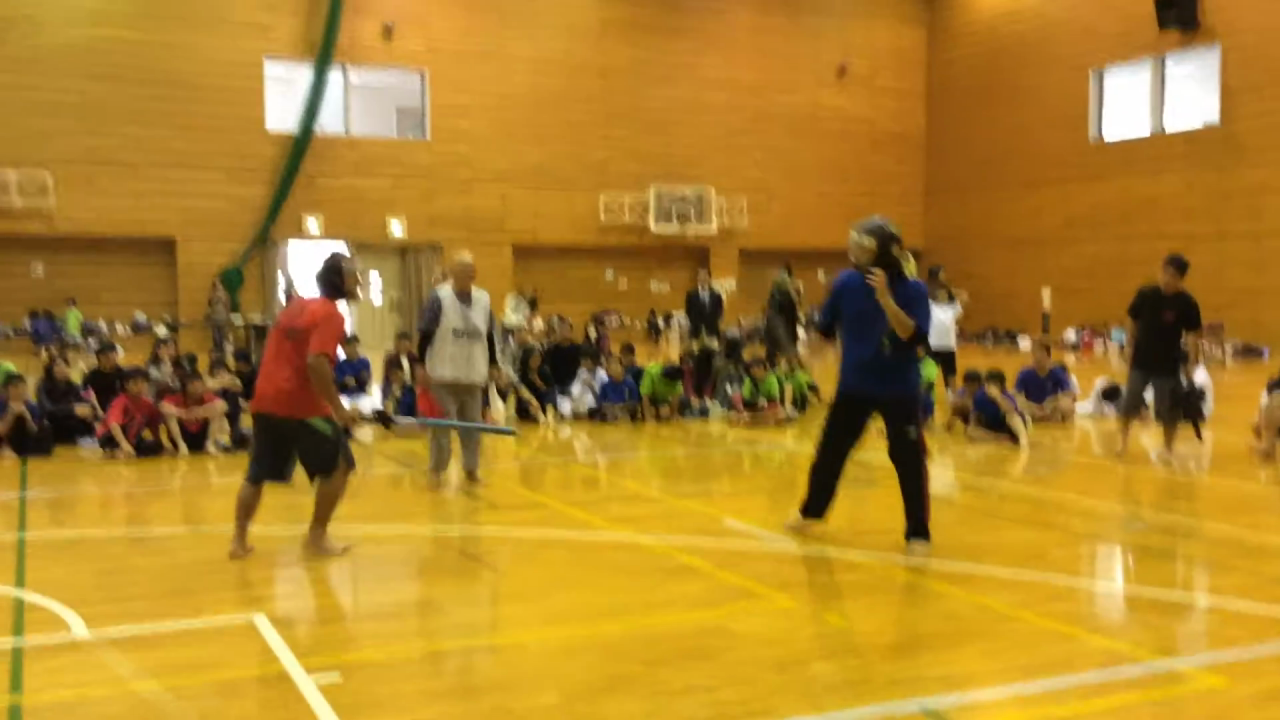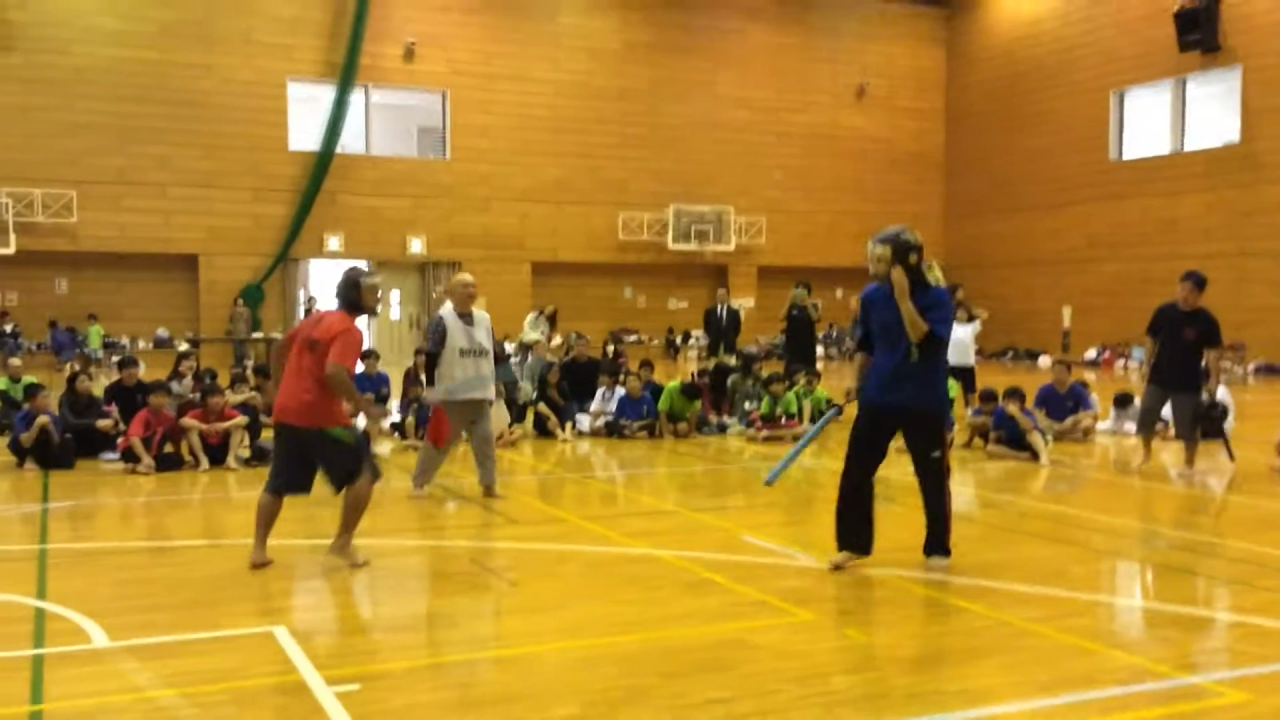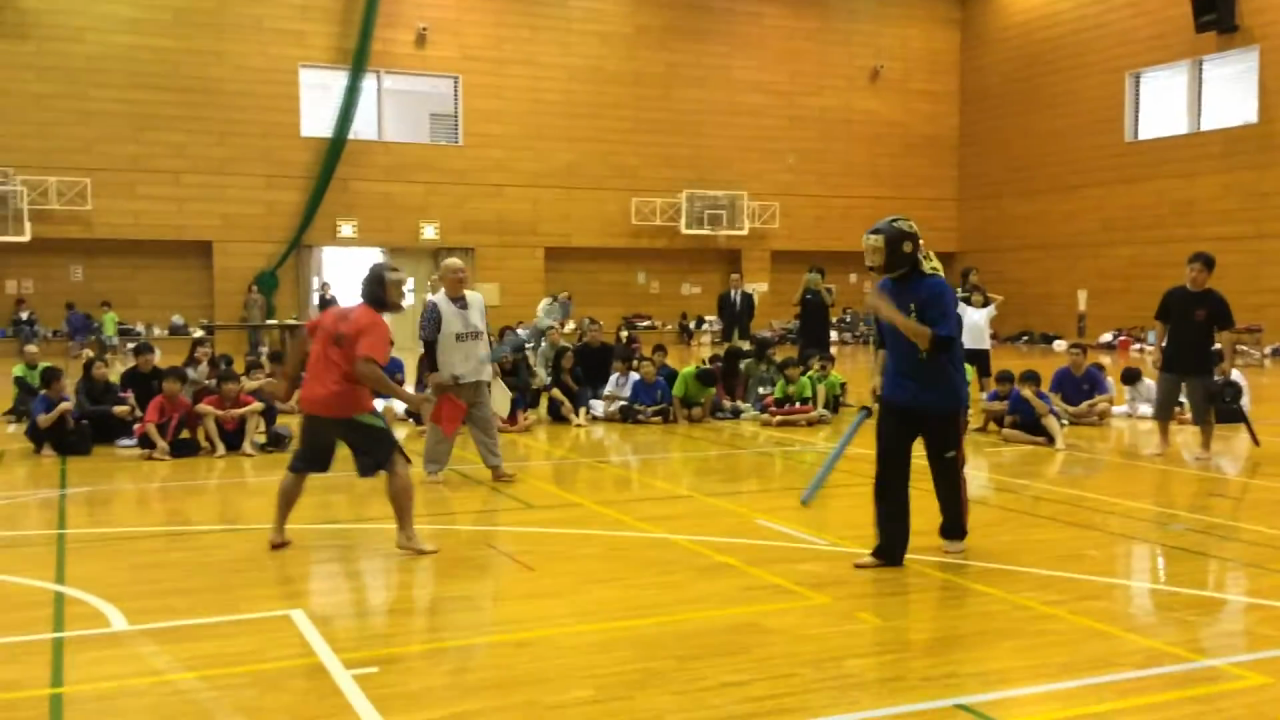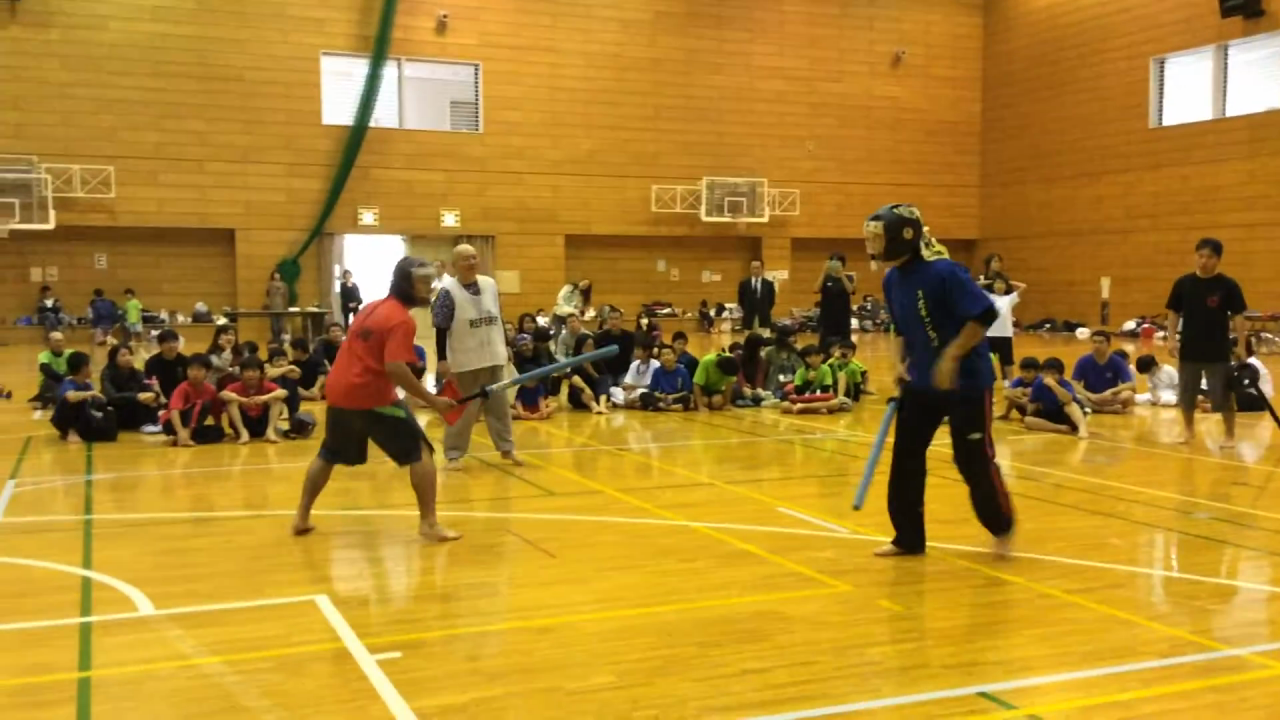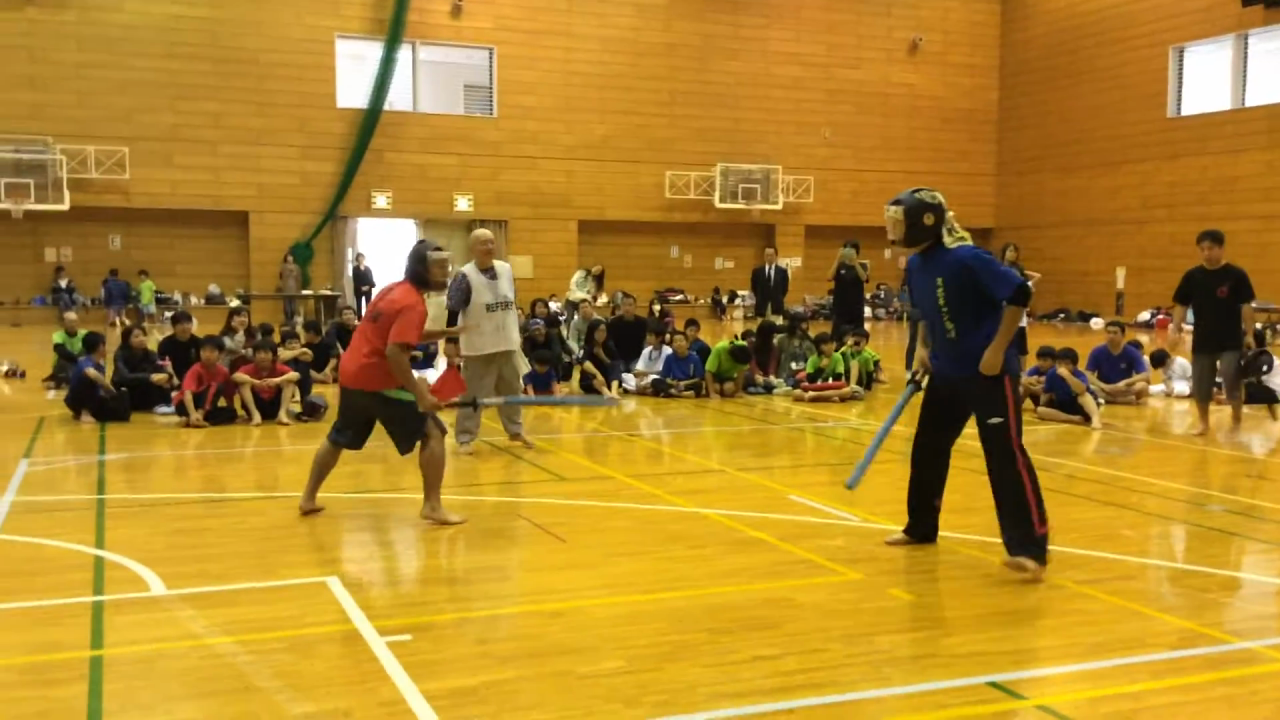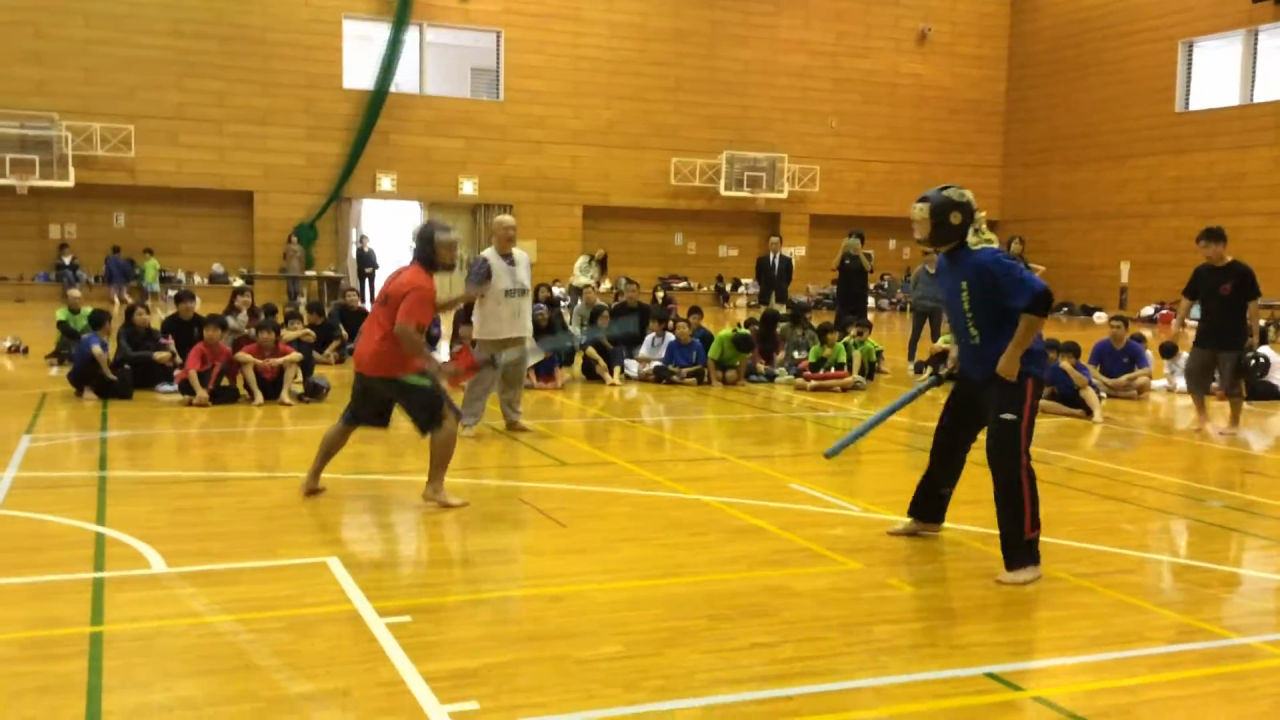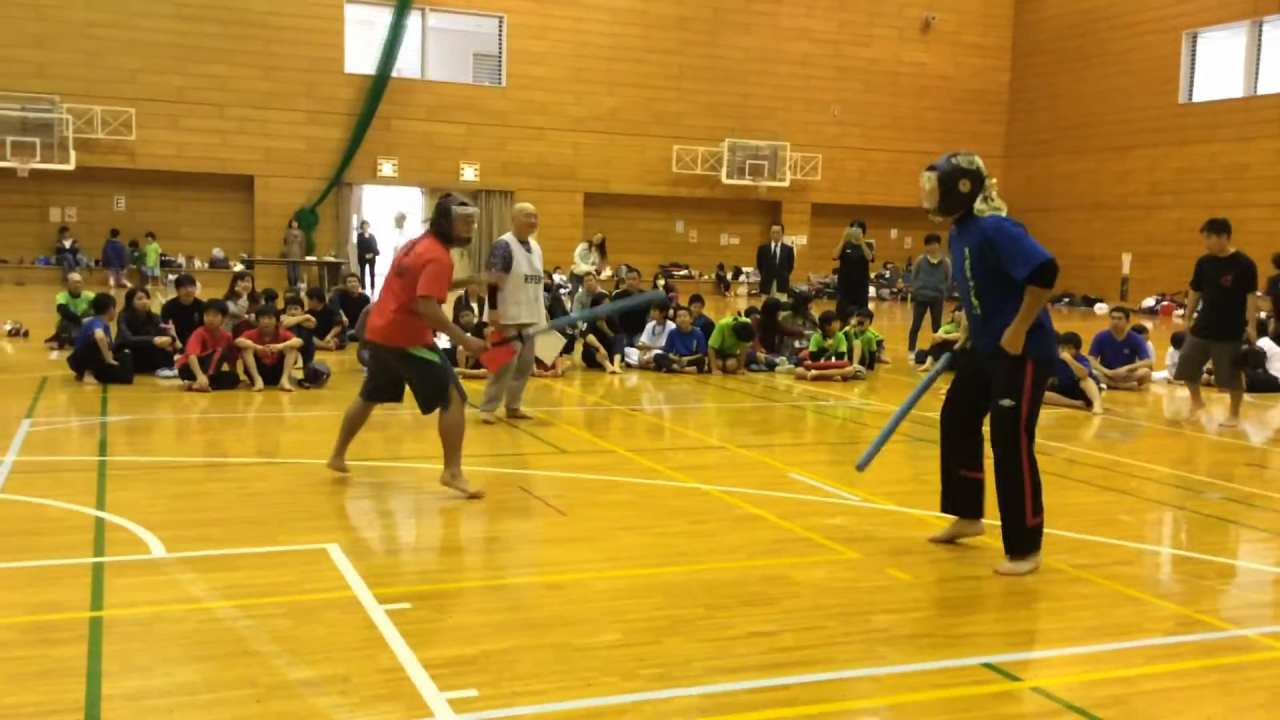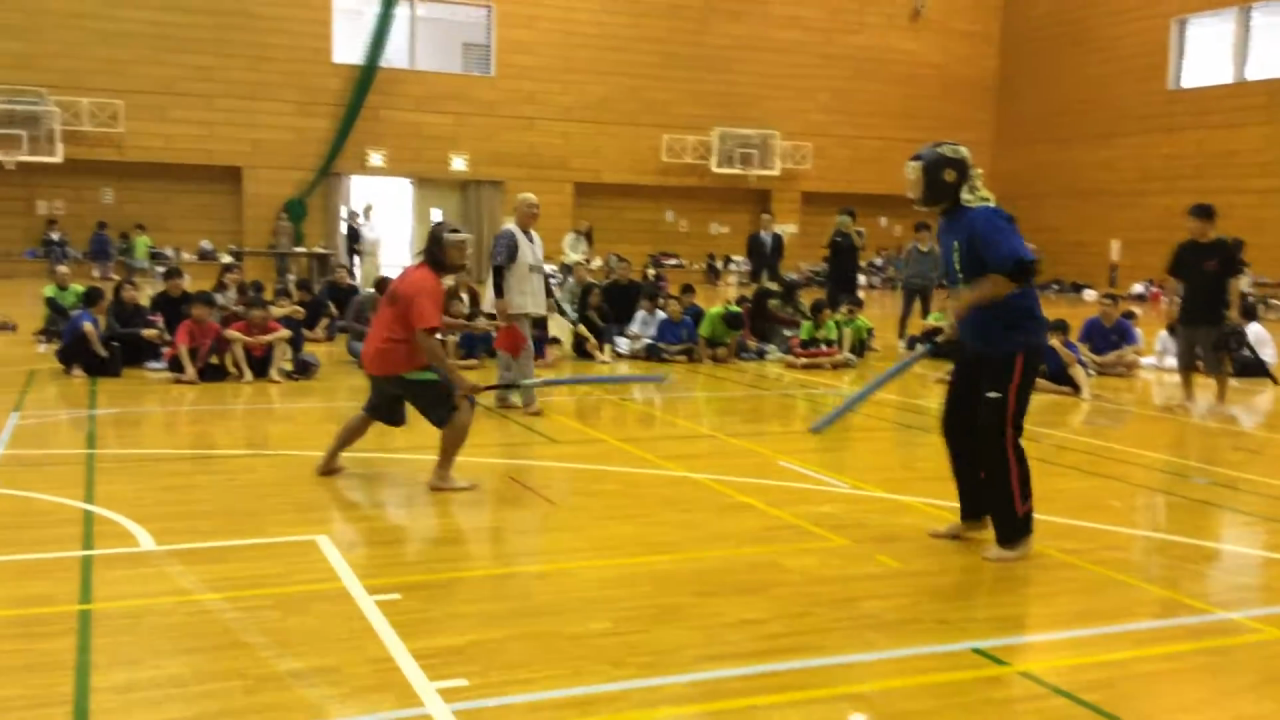
dt=0.2s
person 1, frame 1
left shoulder: (912, 290)
right shoulder: (845, 283)
left elbow: (914, 337)
right elbow: (826, 325)
left wrist: (885, 298)
left hip: (899, 388)
right hip: (854, 385)
left knee: (910, 459)
right knee: (831, 448)
left ankle: (917, 533)
right ankle: (812, 510)
person 1, frame 2
left shoulder: (936, 297)
right shoulder: (872, 295)
left elbow: (929, 343)
left wrist: (904, 299)
right wrist: (856, 379)
left hip: (926, 402)
right hip: (878, 398)
left knee: (933, 477)
right knee: (856, 469)
left ankle: (937, 549)
right ankle: (853, 545)
person 1, frame 3
left shoulder: (935, 288)
right shoulder: (882, 288)
left elbow: (938, 342)
left wrist: (893, 315)
right wrist: (878, 376)
left hip: (942, 396)
right hip: (897, 396)
left knee: (947, 469)
right knee: (889, 470)
left ankle: (954, 532)
right ankle: (889, 549)
person 1, frame 4
left shoulder: (943, 272)
right shoulder: (892, 279)
left elbow: (983, 315)
left wrist: (951, 356)
right wrist: (901, 362)
left hip: (966, 380)
right hip: (919, 382)
left knee: (975, 460)
right knee: (905, 458)
left ankle: (1000, 524)
right ankle: (908, 538)
person 1, frame 5
left shoulder: (967, 259)
right shoulder: (915, 266)
left elbow: (1019, 294)
left wrist: (996, 347)
right wrist: (924, 349)
left hip: (990, 370)
right hip: (949, 370)
left knee: (1003, 451)
right knee: (927, 447)
left ankle: (1030, 551)
right ankle: (920, 527)
person 1, frame 6
left shoulder: (988, 261)
right shoulder: (945, 264)
left elbow: (1040, 300)
left wrist: (1014, 354)
right wrist: (957, 350)
left hip: (1014, 372)
right hip: (974, 371)
left knee: (1008, 453)
right knee: (947, 441)
left ankle: (1024, 558)
right ankle: (926, 517)
person 1, frame 7
left shoulder: (995, 229)
right shoulder: (959, 232)
left elbow: (1044, 272)
left wrist: (1019, 329)
right wrist: (971, 327)
left hip: (1024, 350)
right hip: (986, 346)
left knee: (1010, 440)
right knee: (956, 421)
left ankle: (1026, 547)
right ankle: (967, 515)
person 1, frame 8
left shoulder: (985, 220)
right shoulder: (949, 221)
left elbow: (1019, 270)
left wrist: (967, 300)
right wrist: (959, 311)
left hip: (1015, 342)
right hip: (976, 341)
left knee: (996, 434)
right knee: (959, 424)
left ankle: (1016, 534)
right ankle: (975, 514)
person 2, frame 1
left shoulder: (296, 306)
right shoulder: (331, 316)
left elbow: (277, 348)
right elbow: (316, 362)
right wrist: (338, 406)
left hip: (266, 400)
right hip: (303, 405)
left knee: (258, 473)
right knee: (338, 465)
left ankle: (239, 541)
right ankle: (317, 536)
person 2, frame 2
left shoulder: (315, 319)
right shoulder: (349, 331)
left elbow: (281, 348)
right elbow: (334, 374)
left wrist: (275, 384)
right wrist: (365, 406)
left hip: (287, 412)
right hip: (322, 415)
left knee: (278, 483)
right knee: (365, 473)
left ankle: (259, 550)
right ankle: (343, 543)
person 2, frame 3
left shoulder: (336, 313)
right shoulder: (376, 326)
left elbow: (303, 338)
right elbow: (366, 369)
left wrist: (288, 375)
right wrist: (405, 396)
left hip: (313, 403)
right hip: (347, 405)
left knee: (299, 467)
right knee: (396, 462)
left ankle: (277, 531)
right ankle: (407, 535)
person 2, frame 4
left shoulder: (372, 308)
right shoulder: (402, 320)
right elbow: (395, 369)
right wrist: (430, 399)
left hip: (339, 393)
right hip: (371, 397)
left knee: (328, 455)
right knee: (421, 452)
left ankle: (302, 516)
right ankle: (429, 523)
person 2, frame 5
left shoulder: (392, 291)
right shoulder: (413, 304)
right elbow: (395, 352)
left wrist: (445, 334)
right wrist: (421, 396)
left hip: (351, 376)
right hip: (379, 381)
left knee: (337, 439)
right knee: (433, 433)
left ankle: (309, 498)
right ankle: (432, 506)
person 2, frame 6
left shoulder: (404, 273)
right shoulder: (421, 284)
left elbow: (423, 312)
right elbow: (404, 330)
left wrist: (457, 302)
right wrist: (436, 366)
left hip: (367, 360)
right hip: (396, 365)
left knee: (349, 421)
right knee: (447, 417)
left ankle: (312, 479)
right ankle: (435, 489)
person 2, frame 7
left shoulder: (418, 244)
right shoulder: (437, 256)
right elbow: (427, 305)
left wrist: (467, 282)
right wrist: (463, 339)
left hip: (379, 334)
right hip: (406, 338)
left knee: (369, 398)
right knee: (453, 400)
left ankle: (338, 456)
right ankle: (453, 474)
person 2, frame 8
left shoulder: (413, 274)
right shoulder: (427, 286)
right elbow: (425, 338)
right wrist: (457, 378)
left hip: (377, 358)
right hip: (401, 362)
left knee: (372, 412)
right knee: (462, 405)
left ankle: (329, 460)
right ankle: (442, 475)
person 3, frame 1
left shoulder: (484, 299)
right shoulder: (439, 298)
left elbow: (490, 336)
right elbow: (426, 333)
left wrist: (493, 365)
right wrist: (421, 363)
left hip: (473, 374)
right hip: (444, 373)
left knee: (473, 424)
left ankle: (471, 469)
right ankle: (437, 470)
person 3, frame 2
left shoulder: (484, 319)
right shoulder: (442, 320)
left elbow: (494, 354)
right elbow: (431, 356)
left wrist: (497, 382)
right wrist: (430, 386)
left hip: (480, 392)
right hip: (449, 393)
left knee: (485, 439)
left ankle: (489, 484)
right ankle: (420, 481)
person 3, frame 3
left shoulder: (477, 299)
right shoulder: (435, 306)
left elbow: (485, 334)
right elbow: (428, 342)
left wrist: (491, 363)
right wrist: (433, 372)
left hip: (477, 374)
right hip: (449, 376)
left knee: (485, 420)
left ankle: (496, 466)
right ankle: (433, 468)
person 3, frame 4
left shoulder: (490, 285)
right shoulder: (448, 293)
right elbow: (440, 330)
left wrist: (505, 347)
right wrist: (442, 360)
left hip: (493, 359)
right hip: (465, 363)
left knee: (500, 406)
right knee: (462, 411)
left ankle: (507, 449)
right ankle: (454, 455)
person 3, frame 5
left shoulder: (506, 270)
right shoulder: (465, 277)
right elbow: (453, 312)
left wrist: (516, 334)
left hip: (507, 344)
right hip: (479, 347)
left knee: (511, 389)
right knee: (474, 393)
left ankle: (515, 431)
right ankle: (464, 438)
person 3, frame 6
left shoulder: (523, 258)
right shoulder: (485, 261)
right elbow: (471, 295)
left wrist: (528, 323)
left hip: (517, 330)
right hip: (491, 332)
left knee: (515, 377)
right knee: (483, 377)
left ankle: (512, 418)
right ankle: (467, 422)
person 3, frame 7
left shoulder: (535, 247)
right shoulder: (503, 245)
right elbow: (493, 279)
left wrist: (543, 309)
right wrist: (493, 310)
left hip: (531, 315)
right hip: (508, 315)
left knee: (525, 365)
right knee: (506, 361)
left ankle: (513, 407)
right ankle: (488, 407)
person 3, frame 8
left shoulder: (535, 238)
right shoulder: (507, 235)
left elbow: (540, 272)
right elbow: (498, 269)
left wrist: (547, 297)
right wrist: (500, 299)
left hip: (529, 304)
right hip: (512, 305)
left knee: (511, 351)
right knee: (523, 351)
left ankle: (503, 396)
right ankle: (528, 400)
person 4, frame 1
left shoulder: (1187, 303)
right shoulder: (1145, 294)
left elbow: (1192, 334)
right elbow: (1133, 320)
left wrist: (1191, 362)
right wrist: (1129, 346)
left hip: (1168, 363)
right hip: (1141, 359)
left knee: (1168, 407)
right knee: (1131, 399)
left ankle: (1168, 446)
right ankle: (1123, 438)
person 4, frame 2
left shoulder: (1206, 320)
right shoulder: (1164, 312)
left elbow: (1213, 350)
right elbow: (1152, 338)
left wrist: (1213, 379)
right wrist: (1147, 364)
left hip: (1188, 381)
right hip: (1159, 376)
left knee: (1188, 424)
right knee: (1147, 414)
left ankle: (1189, 463)
right ankle: (1145, 453)
person 4, frame 3
left shoulder: (1216, 301)
right shoulder: (1172, 295)
left elbow: (1224, 331)
right elbow: (1161, 323)
left wrist: (1227, 360)
right wrist: (1157, 349)
left hip: (1200, 364)
right hip: (1171, 361)
left knee: (1202, 407)
right knee: (1163, 404)
left ankle: (1205, 447)
right ankle: (1163, 441)
person 4, frame 4
left shoulder: (1228, 286)
right shoulder: (1183, 284)
left elbow: (1237, 317)
right elbow: (1174, 312)
right wrist: (1172, 338)
left hip: (1218, 351)
right hip: (1188, 349)
left knee: (1222, 395)
right knee: (1187, 393)
left ankle: (1229, 435)
right ankle: (1189, 430)
person 4, frame 5
left shoulder: (1236, 275)
right shoulder: (1192, 277)
left elbow: (1246, 306)
right elbow: (1180, 306)
left wrist: (1249, 334)
right wrist: (1175, 331)
left hip: (1231, 341)
right hip: (1202, 342)
left knee: (1232, 382)
right knee: (1200, 385)
left ankle: (1236, 422)
right ankle: (1203, 422)
person 4, frame 6
left shoulder: (1242, 272)
right shoulder: (1201, 272)
left elbow: (1253, 304)
right elbow: (1188, 299)
left wrist: (1254, 334)
right wrist: (1178, 323)
left hip: (1233, 340)
right hip: (1205, 337)
left knee: (1232, 383)
right knee: (1194, 375)
left ankle: (1234, 422)
right ankle: (1202, 415)
person 4, frame 7
left shoulder: (1244, 264)
right shoulder: (1204, 262)
left elbow: (1251, 296)
right elbow: (1195, 292)
left wrist: (1251, 326)
left hip: (1231, 330)
right hip: (1203, 326)
left knee: (1231, 374)
right knee: (1186, 365)
left ankle: (1234, 415)
right ankle: (1196, 401)
person 4, frame 8
left shoulder: (1225, 249)
right shoulder: (1184, 249)
left elbow: (1233, 281)
right elbow: (1175, 278)
left wrist: (1233, 309)
left hip: (1214, 315)
right hip: (1188, 313)
left knee: (1216, 360)
right knee: (1185, 358)
left ankle: (1221, 397)
right ankle: (1188, 395)
